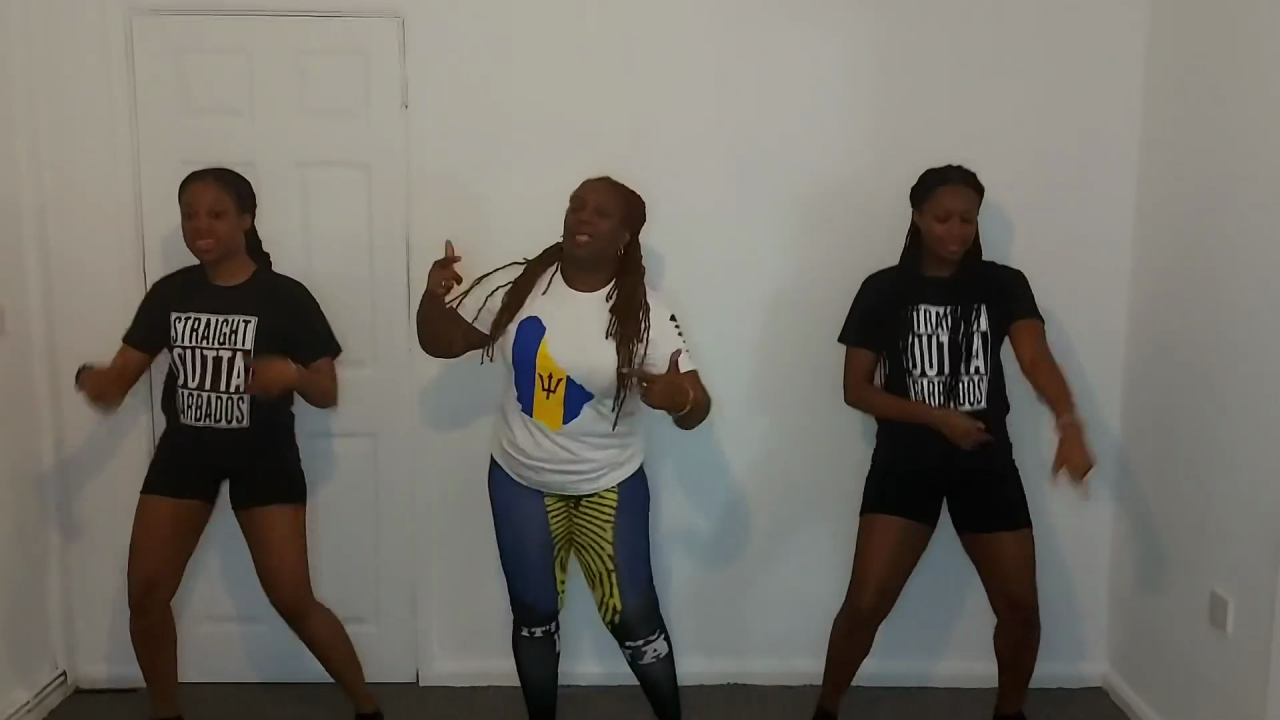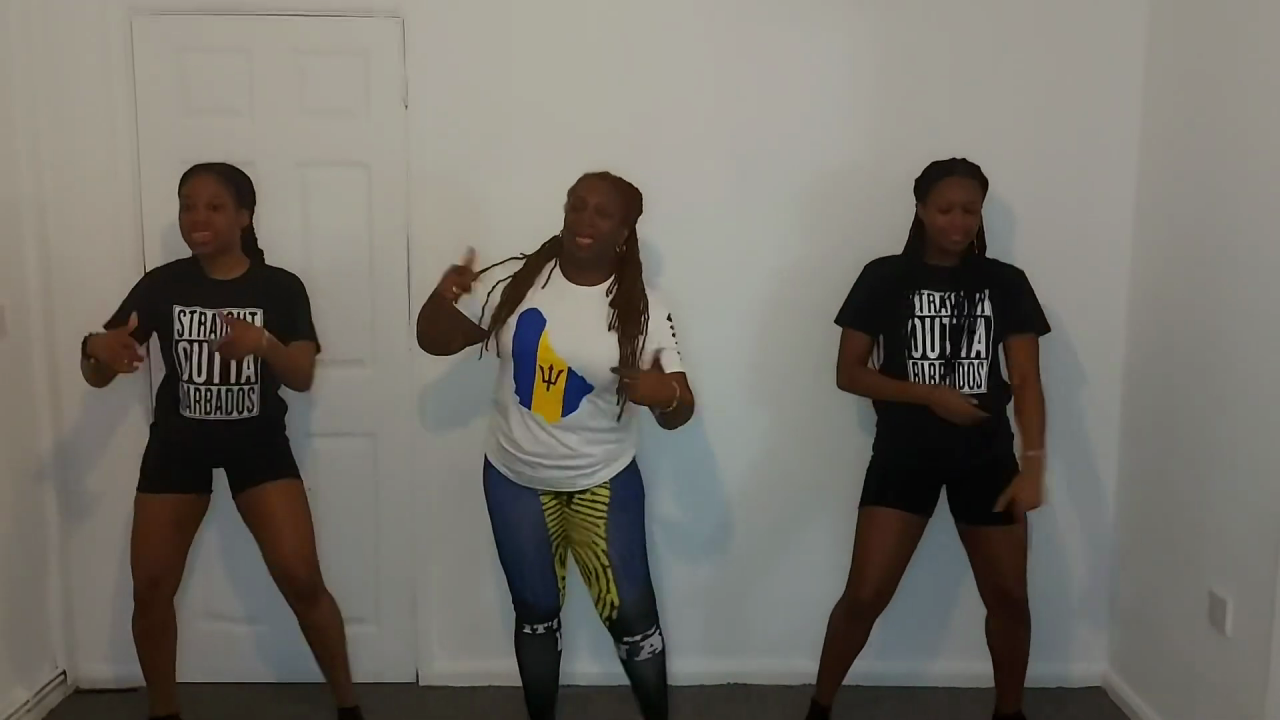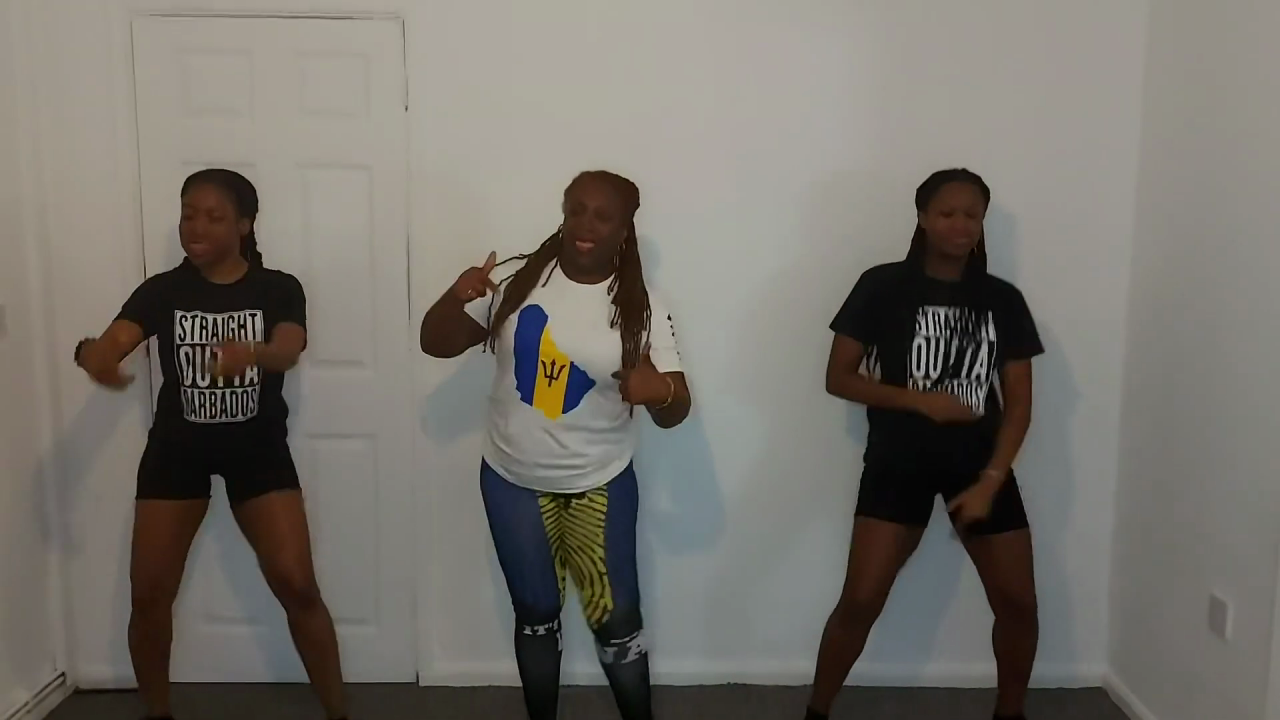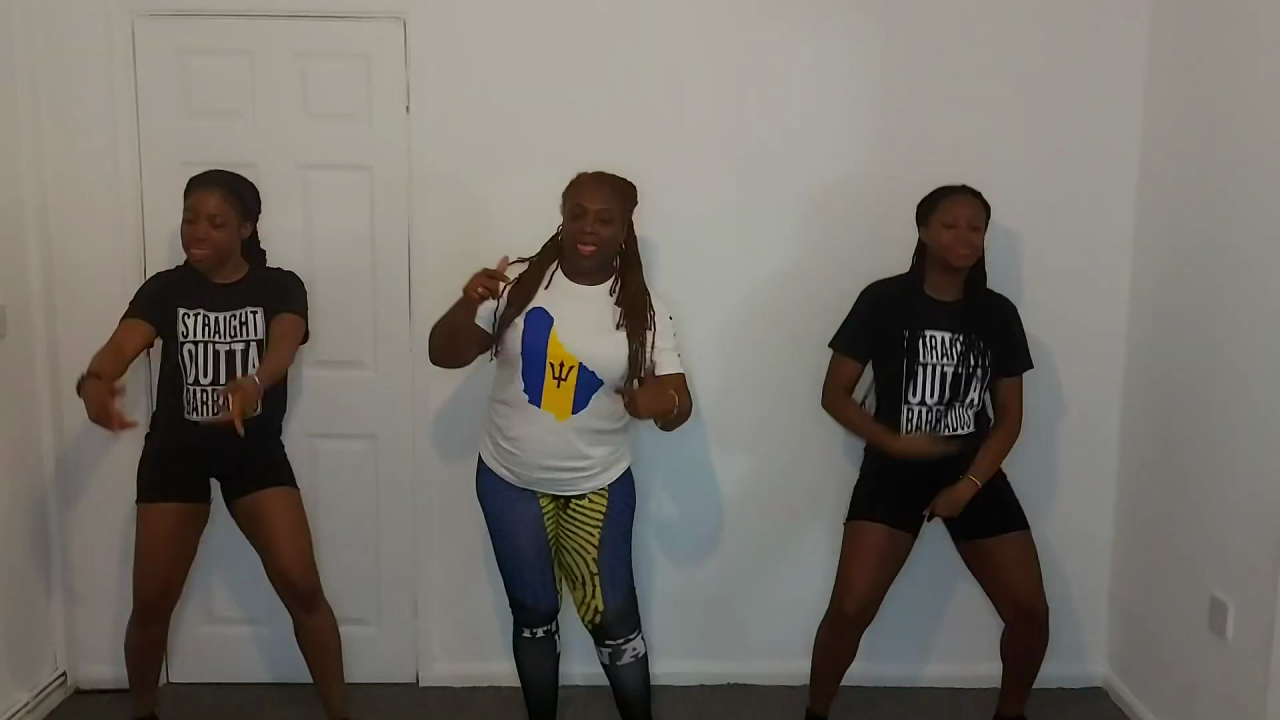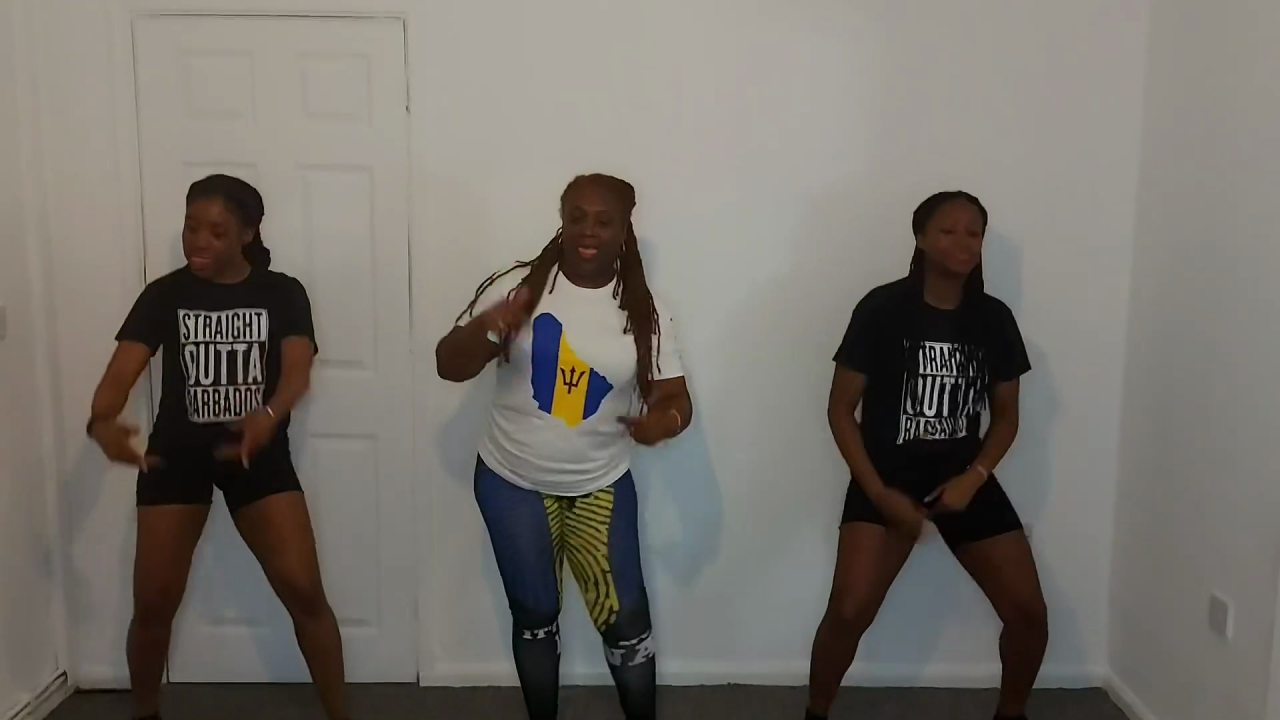
dt=0.1s
person 1, frame 1
left shoulder: (286, 297)
right shoulder: (168, 294)
left elbow: (326, 391)
right elbow: (121, 375)
left wrist: (293, 375)
right wrist: (91, 378)
left hip: (265, 455)
right hip: (184, 454)
left knee: (293, 600)
right knee: (146, 590)
person 1, frame 2
left shoulder: (281, 288)
right shoulder: (162, 284)
left elbow: (302, 375)
right elbow: (100, 372)
left wrist: (261, 345)
right wrist: (99, 348)
left hip: (259, 443)
right hip: (178, 445)
left knee: (301, 579)
right knee: (151, 586)
person 1, frame 3
left shoulder: (279, 289)
right shoulder: (162, 291)
left elbow: (286, 353)
right elbow: (109, 346)
left wrist: (249, 353)
right wrist: (92, 353)
left hip: (258, 448)
right hip: (177, 450)
left knee: (297, 586)
right knee: (149, 593)
person 1, frame 4
left shoulder: (280, 287)
right shoulder: (164, 289)
left elbow: (284, 345)
right elbow: (119, 346)
left wrist: (250, 387)
right wrist: (94, 385)
left hip: (254, 447)
right hip: (176, 452)
left knee: (301, 586)
right knee: (152, 600)
person 1, frame 5
left shoulder: (282, 293)
right shoulder: (165, 294)
left elbow: (297, 371)
right elbow: (121, 372)
left wrist: (268, 418)
right wrist: (103, 423)
left hip: (258, 454)
right hip: (177, 456)
left knee: (304, 590)
right knee: (153, 603)
person 2, frame 1
left shoulder: (645, 312)
right shoulder: (514, 285)
left elbow: (694, 405)
right elbow: (442, 342)
left wrist: (682, 396)
right wrist: (433, 297)
left hip: (610, 487)
right hip: (520, 483)
left knee: (635, 617)
right knee: (534, 616)
person 2, frame 2
left shoulder: (642, 309)
right shoulder: (513, 280)
left elbow: (678, 411)
right elbow: (435, 341)
left wrist: (665, 393)
right wrist: (444, 295)
left hip: (605, 482)
right hip: (515, 479)
left knee: (632, 612)
right knee: (536, 612)
person 2, frame 3
left shoulder: (642, 307)
right shoulder: (515, 280)
left elbow: (675, 409)
right elbow: (438, 343)
left wrist: (660, 392)
right wrist: (455, 298)
left hip: (600, 485)
right hip: (512, 481)
left knee: (617, 618)
right knee: (536, 613)
person 2, frame 4
left shoulder: (642, 308)
right shoulder: (518, 282)
left elbow: (676, 399)
right elbow: (443, 354)
left wrist: (662, 402)
right wrist: (470, 305)
left hip: (600, 485)
right hip: (511, 481)
left knee: (614, 618)
right knee: (534, 615)
person 2, frame 5
left shoulder: (644, 310)
right shoulder: (519, 287)
left elbow: (677, 400)
right elbow: (450, 366)
left wrist: (667, 419)
right wrist: (484, 324)
left hip: (601, 487)
right hip: (512, 483)
left knee: (625, 619)
right knee: (535, 616)
person 3, frame 1
left shoulder: (1001, 283)
right shoulder: (882, 290)
left elbow: (1036, 357)
right elbow: (856, 389)
left wrist: (1068, 422)
right wrist: (935, 416)
left hip: (985, 459)
right hip: (905, 459)
left knee: (1021, 607)
right knee: (865, 605)
person 3, frame 2
left shoulder: (1006, 283)
right shoulder: (884, 278)
left elbow: (1026, 377)
right elbow: (849, 371)
left wrist: (1033, 460)
right wrist: (929, 395)
left hip: (986, 453)
right hip: (905, 452)
left knee: (1010, 599)
right knee: (865, 596)
person 3, frame 3
left shoulder: (1002, 298)
right shoulder: (883, 286)
left elbow: (1018, 398)
right elbow: (838, 377)
left wrist: (992, 479)
right wrist: (917, 399)
left hip: (978, 461)
right hip: (899, 459)
left knee: (1019, 605)
right knee: (861, 602)
person 3, frame 4
left shoulder: (998, 314)
right shoulder: (883, 302)
left elbow: (1010, 414)
right elbow: (835, 394)
left wrist: (972, 482)
right wrist: (890, 439)
left hip: (972, 475)
right hip: (893, 470)
left knee: (1029, 612)
right knee: (850, 610)
person 3, frame 5
left shoulder: (994, 319)
right shoulder: (883, 309)
left elbow: (1007, 415)
right elbow: (841, 409)
left wrist: (972, 478)
right wrist: (880, 491)
left hip: (965, 476)
right hip: (888, 478)
left knee: (1029, 612)
right knee: (848, 613)
